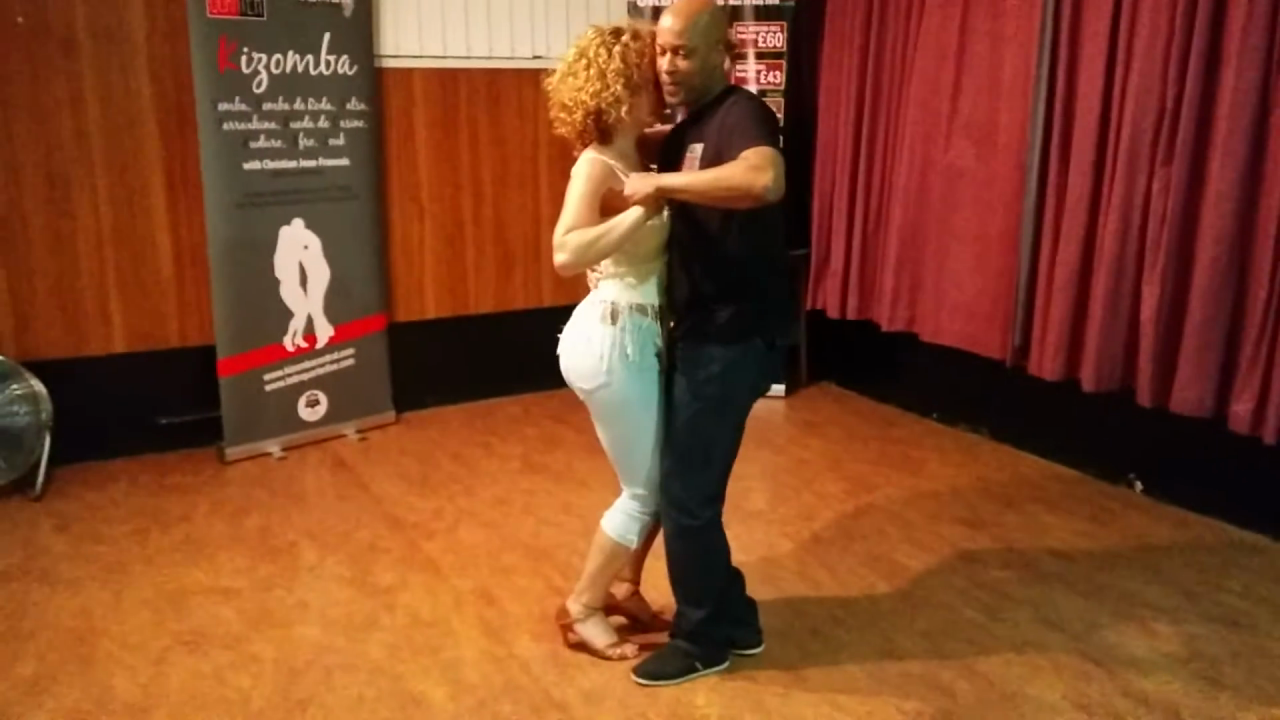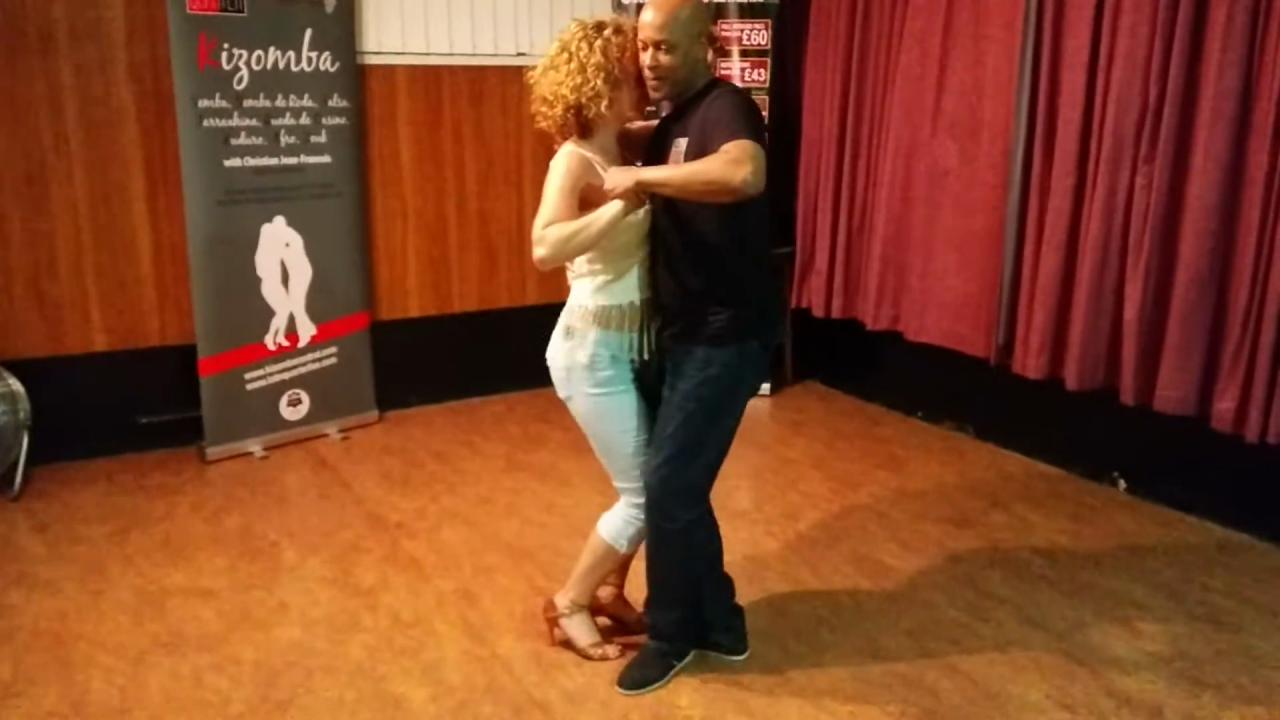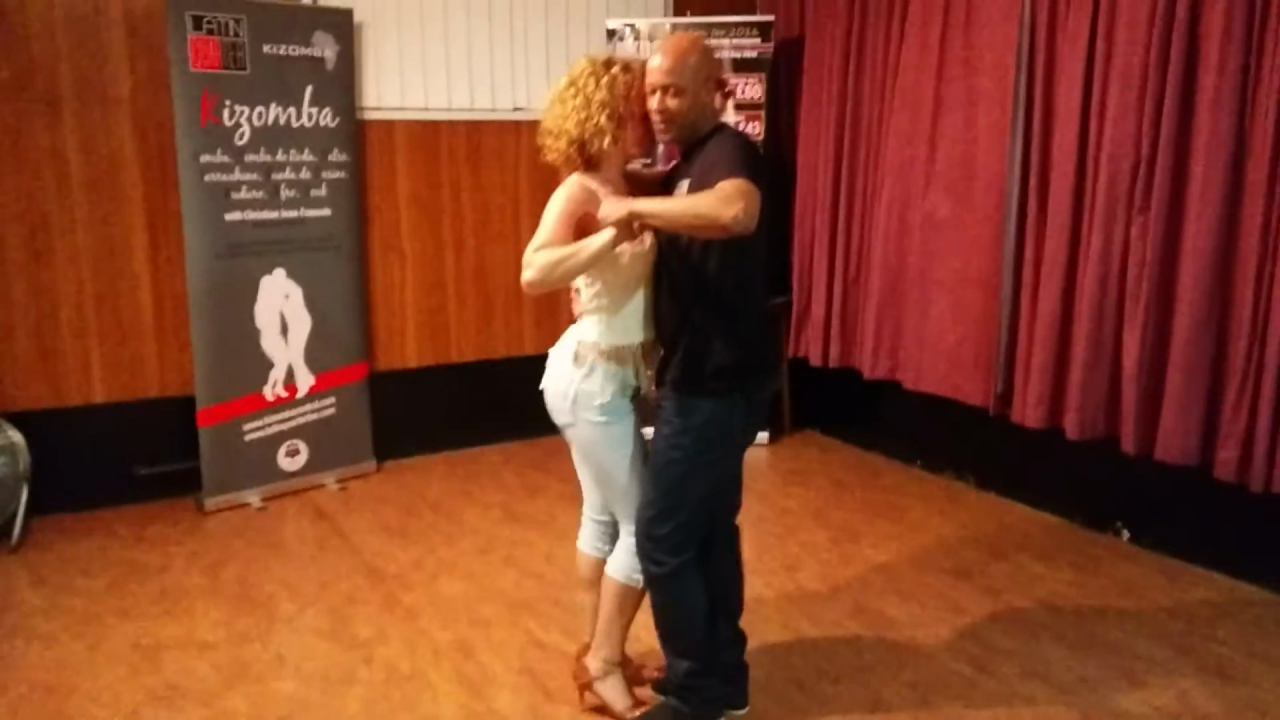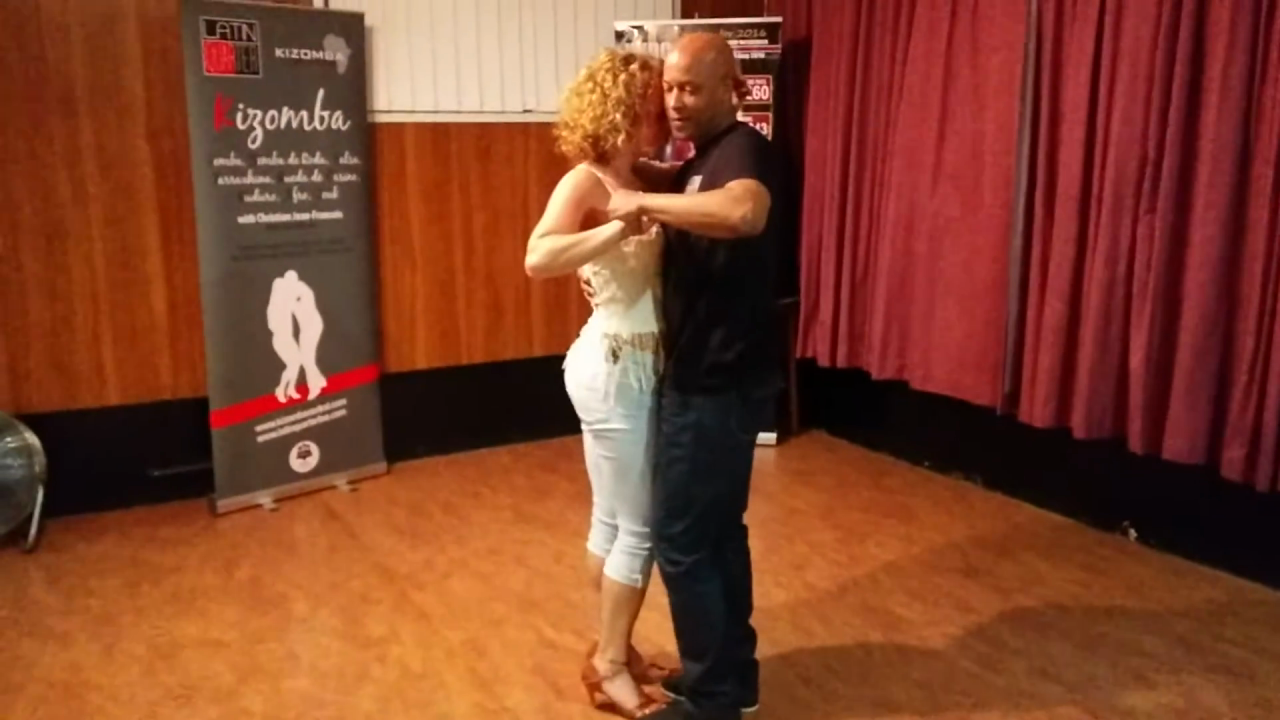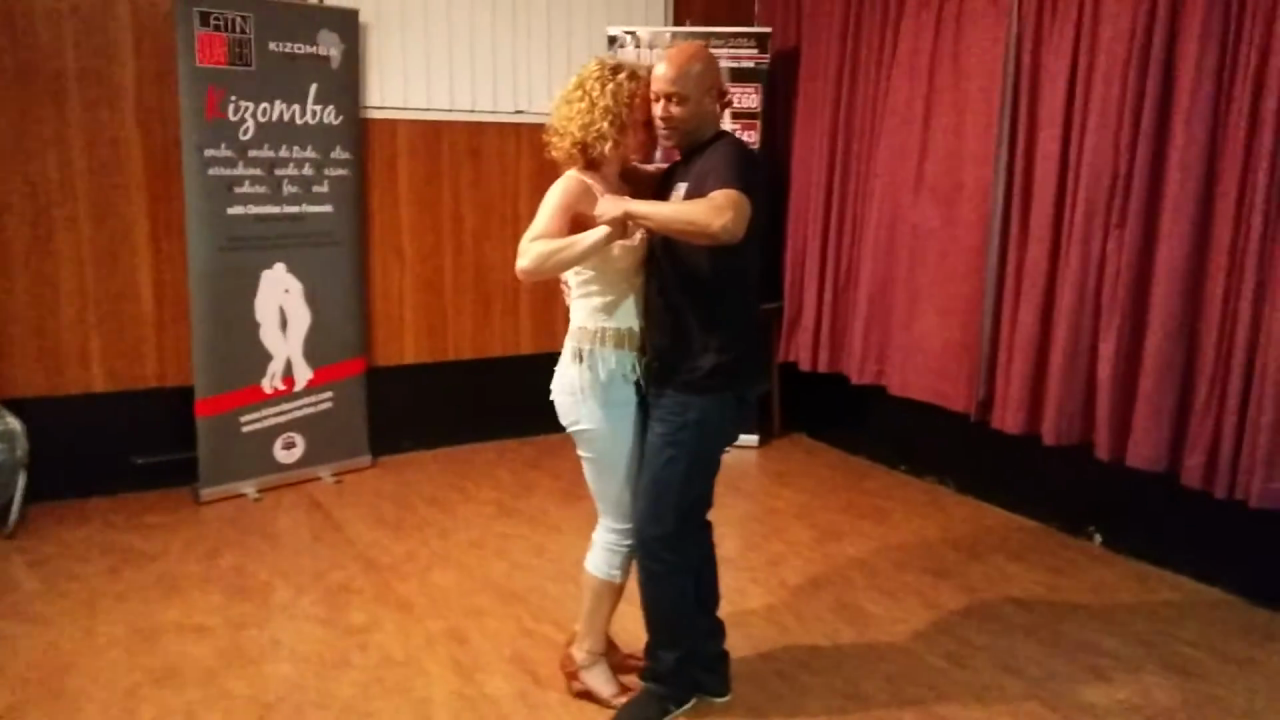
dt=0.4s
person 1, frame 1
left shoulder: (741, 115)
right shoulder: (685, 132)
left elbow: (765, 180)
left wrist: (662, 184)
left hip: (736, 334)
right hip: (702, 330)
left knee: (686, 491)
right knee: (685, 484)
left ankle: (704, 638)
right ankle: (731, 619)
person 1, frame 2
left shoulder: (726, 108)
right shoulder: (671, 125)
left elbow: (744, 174)
left wrist: (642, 176)
left hip: (726, 333)
right hip: (688, 330)
left knee: (668, 484)
right knee: (680, 482)
left ankle: (670, 633)
right ankle: (717, 622)
person 1, frame 3
left shoulder: (729, 152)
right shoulder: (686, 168)
left elbow: (736, 213)
right elbow: (674, 259)
left wrist: (636, 208)
left hip: (717, 382)
right hip: (708, 377)
left knee: (664, 537)
right knee: (710, 528)
person 1, frame 4
left shoulder: (744, 151)
right shoulder: (697, 165)
left elbow: (744, 213)
right elbow: (684, 256)
left wrist: (645, 202)
left hip: (720, 380)
right hip: (713, 374)
left knee: (680, 538)
right knee: (718, 528)
person 1, frame 5
left shoulder: (728, 161)
right shoulder: (679, 172)
left elbow: (725, 222)
left wrist: (630, 207)
left hip: (705, 381)
right hip: (677, 375)
left knee: (656, 529)
right knee: (682, 523)
right ankle: (702, 663)
person 2, frame 1
left shoulder: (639, 157)
right shoulder: (596, 167)
right elbow: (566, 254)
right wrist: (644, 208)
left hip: (631, 337)
right hip: (613, 338)
left knee: (660, 477)
right knee: (644, 491)
left ankle: (622, 588)
right ankle: (581, 609)
person 2, frame 2
left shoulder: (626, 150)
right shoulder: (574, 161)
right elbow: (545, 249)
right wrist: (623, 202)
left hip: (627, 343)
right hip: (592, 348)
left knee: (652, 479)
right knee: (645, 493)
left ankle: (607, 591)
right ankle: (569, 604)
person 2, frame 3
left shoulder: (628, 188)
right shoulder: (578, 193)
right elbow: (534, 274)
right wrist: (615, 235)
left hip: (605, 374)
right hip: (592, 377)
left knee: (605, 519)
right knee: (644, 525)
left ankle: (598, 650)
right ankle: (601, 666)
person 2, frame 4
left shoulder: (636, 182)
right shoulder: (584, 183)
right elbow: (537, 259)
right wrist: (622, 228)
left hip: (615, 363)
right hip: (616, 368)
left knee: (612, 520)
right knee: (637, 528)
left ankle: (612, 649)
person 2, frame 5
left shoulder: (625, 187)
right shoulder: (574, 188)
right elbow: (528, 263)
right wrist: (608, 232)
left hip: (625, 371)
right hip: (595, 373)
left knee: (621, 516)
right knee: (623, 522)
left ankle: (593, 640)
right ankle: (585, 657)
